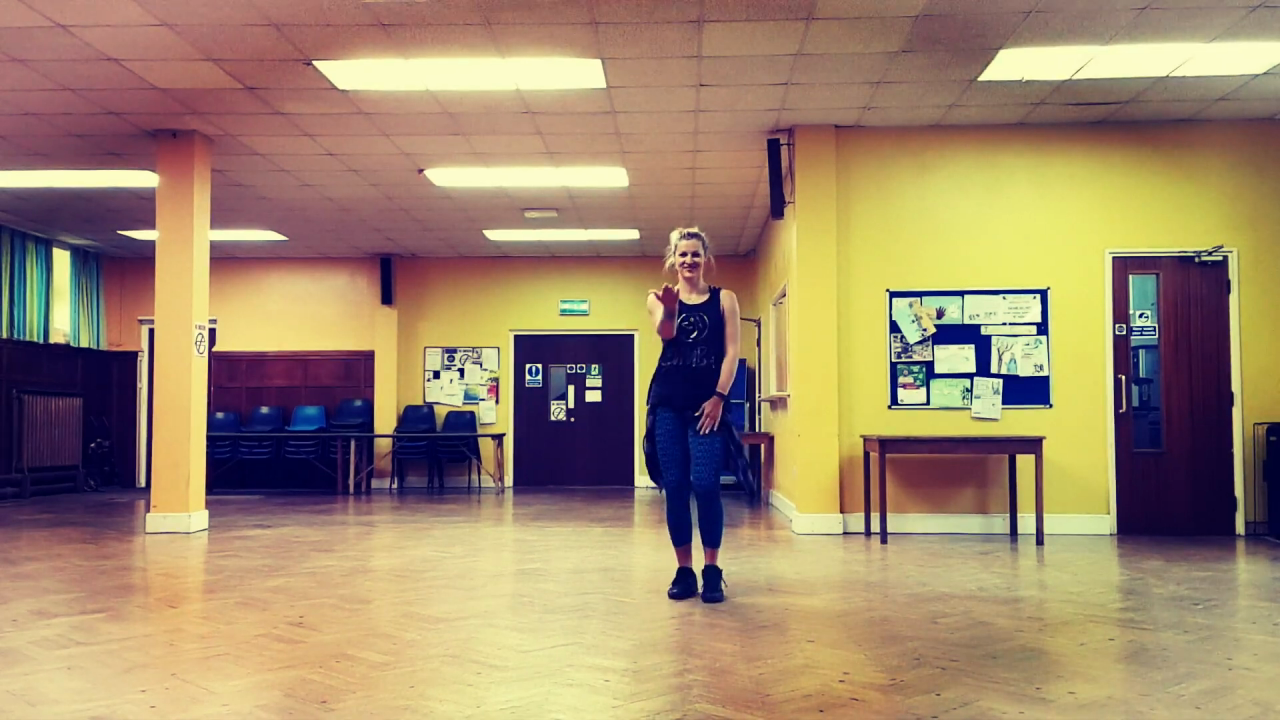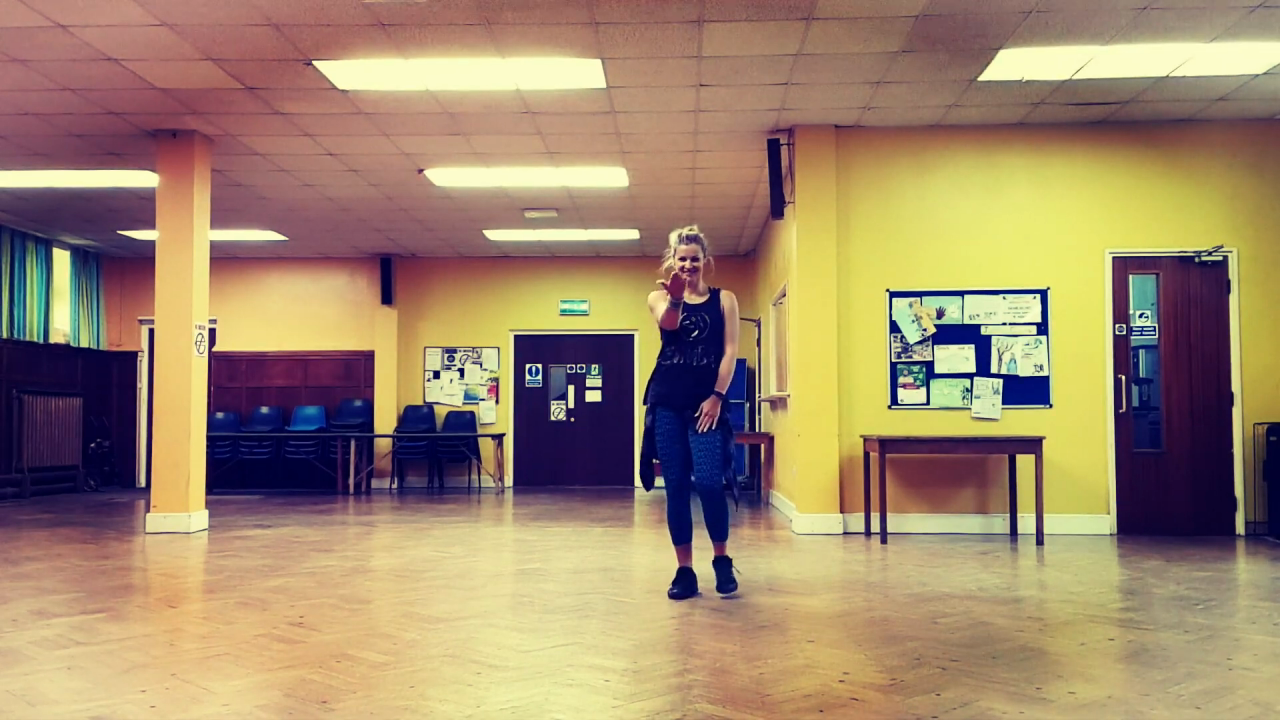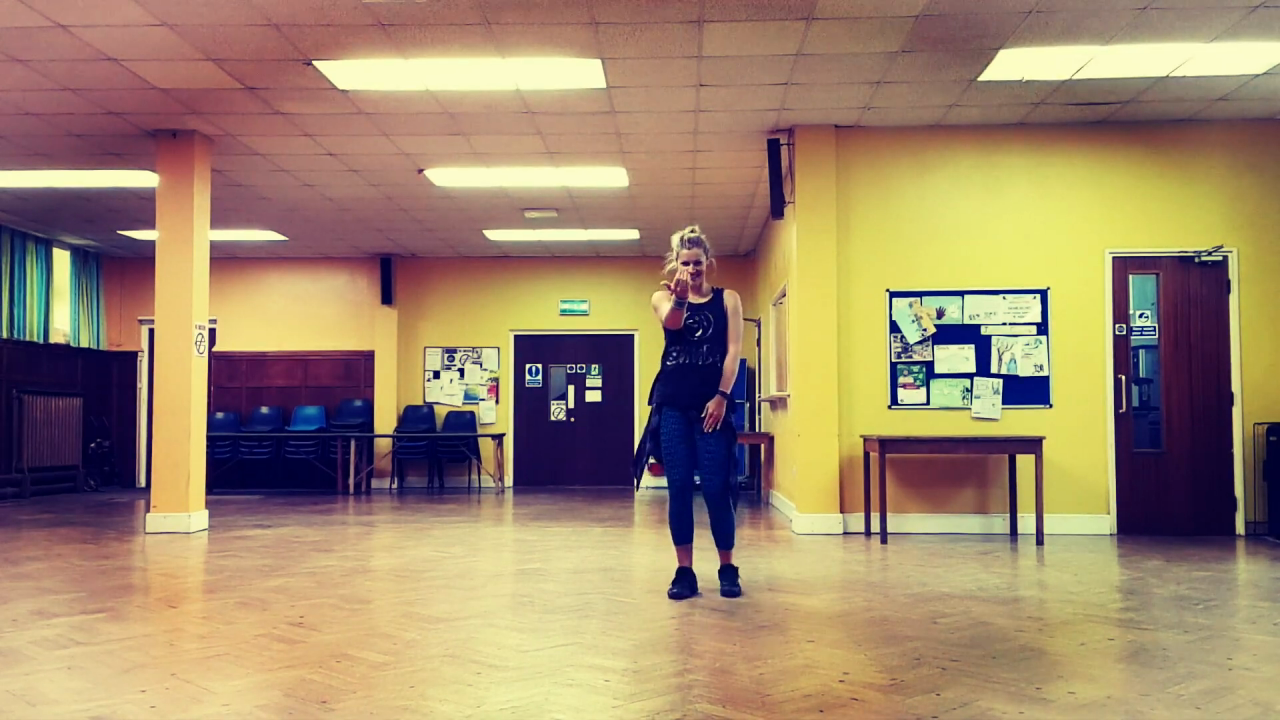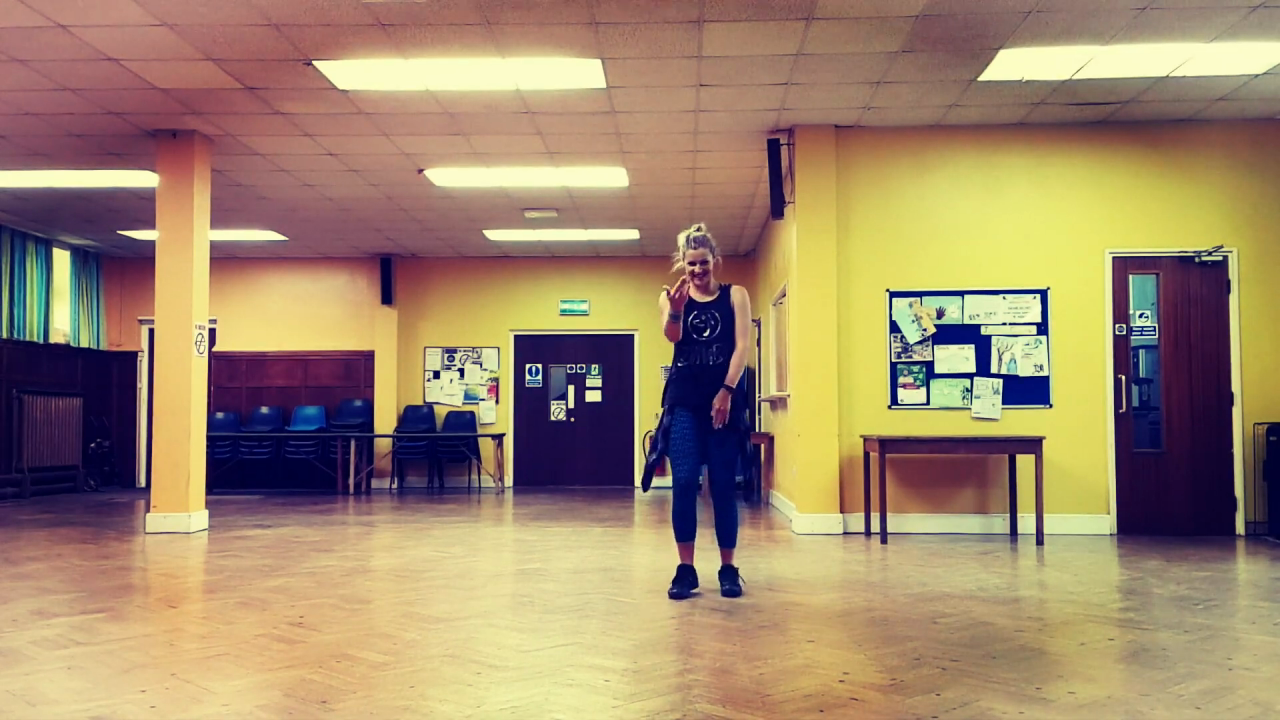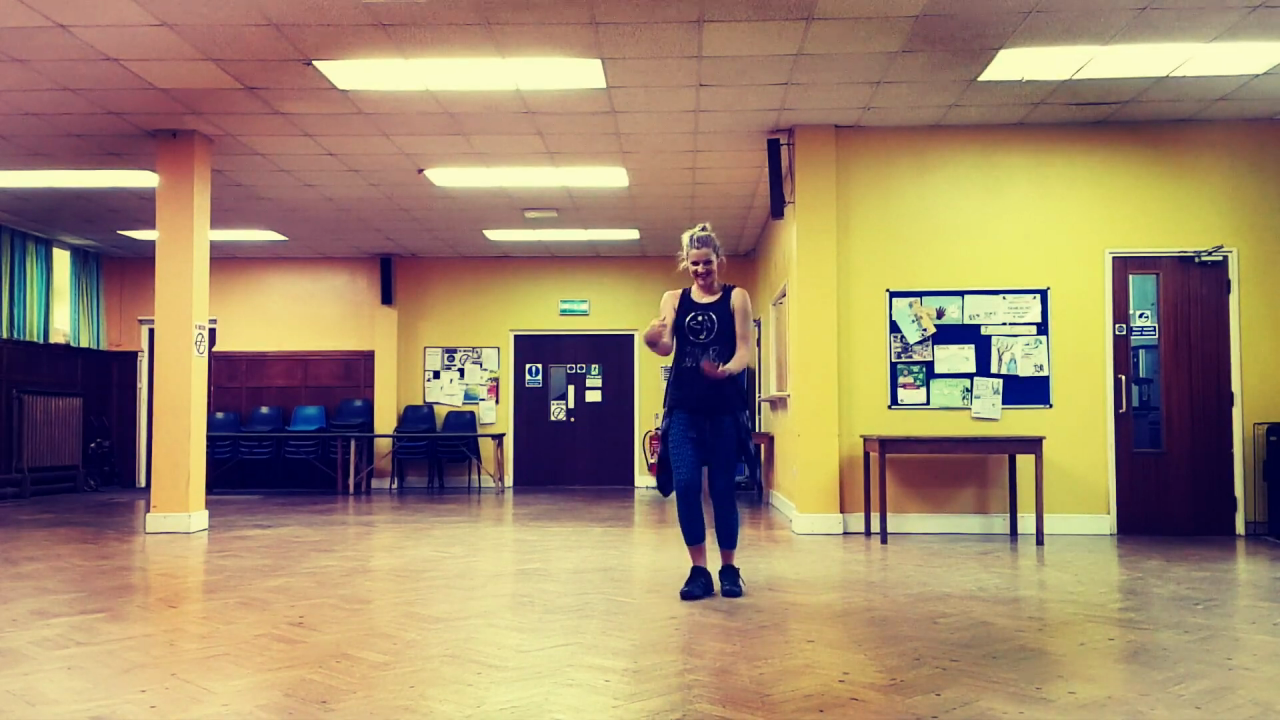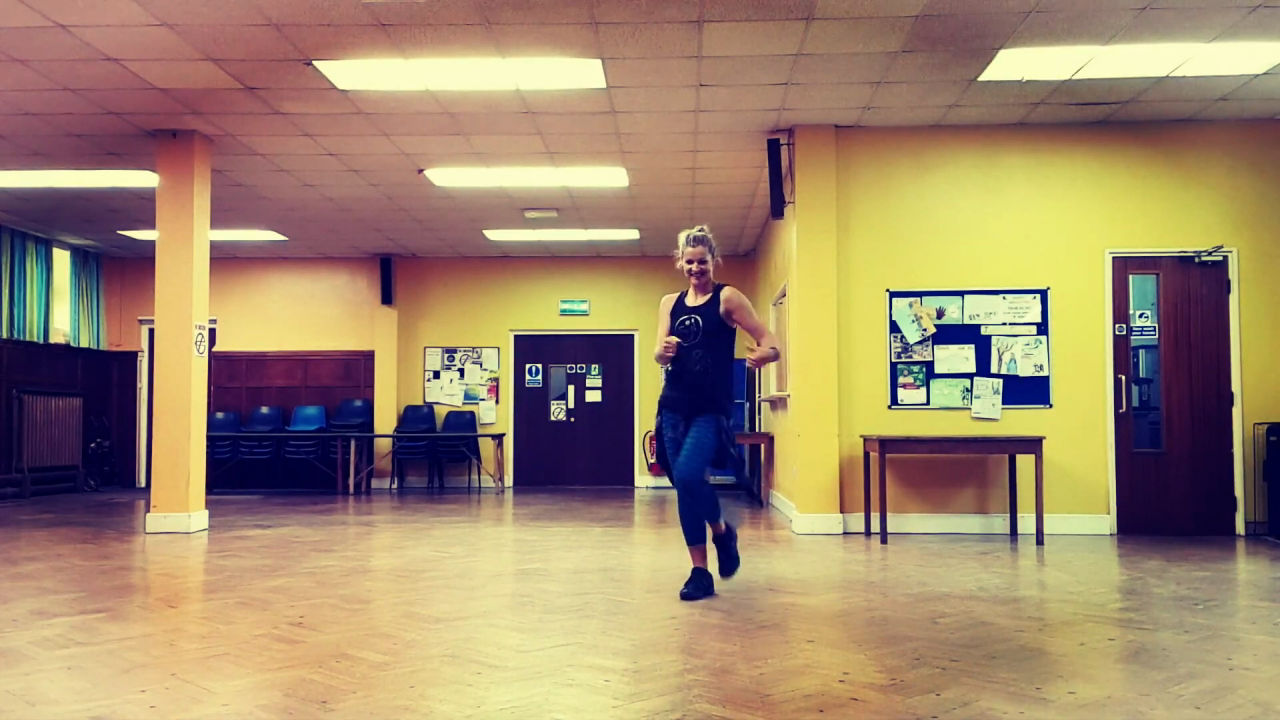
dt=0.2s
person 1, frame 1
left shoulder: (724, 299)
right shoulder: (659, 297)
left elbow: (732, 352)
right elbow: (665, 333)
left wrist: (719, 397)
right wrist: (669, 309)
left hip: (708, 401)
right hip: (668, 402)
left knee: (705, 486)
right knee: (675, 488)
left ankle: (711, 570)
right ankle: (684, 570)
person 1, frame 2
left shoulder: (724, 299)
right shoulder: (659, 297)
left elbow: (730, 351)
right elbow: (668, 322)
left wrist: (717, 397)
right wrist: (676, 299)
left hip: (707, 400)
right hip: (667, 401)
left knee: (710, 484)
right knee: (676, 487)
left ankle: (722, 560)
right ankle: (684, 570)
person 1, frame 3
left shoulder: (727, 299)
right shoulder: (663, 296)
left elbow: (734, 350)
right elbow: (671, 323)
left wrist: (722, 396)
right wrist: (679, 299)
left hip: (713, 400)
right hip: (673, 401)
left knee: (716, 488)
right knee: (679, 486)
left ankle: (727, 568)
right ankle: (684, 571)
person 1, frame 4
left shoulder: (735, 295)
right shoulder: (672, 296)
left elbow: (743, 346)
right elbow: (673, 336)
left wrist: (726, 391)
right wrist: (674, 307)
left hip: (724, 400)
right hip: (684, 401)
left knee: (723, 485)
right knee: (684, 483)
left ankle: (728, 569)
right ankle: (685, 568)
person 1, frame 5
left shoulder: (736, 297)
right shoulder: (673, 299)
left elbow: (746, 350)
right elbow: (664, 349)
left wrist: (728, 370)
right wrist: (653, 337)
left hip: (725, 406)
right hip: (683, 404)
left knee: (723, 486)
right knee: (685, 485)
left ankle: (729, 569)
right ankle: (699, 571)
person 1, frame 6
left shoulder: (727, 298)
right shoulder: (670, 303)
left elbow: (764, 336)
right elbow: (659, 355)
left wrist: (766, 352)
right wrist: (663, 349)
left hip: (712, 405)
right hip: (674, 404)
left knee: (688, 475)
right knee: (683, 484)
left ankle: (722, 529)
right ankle: (700, 571)
